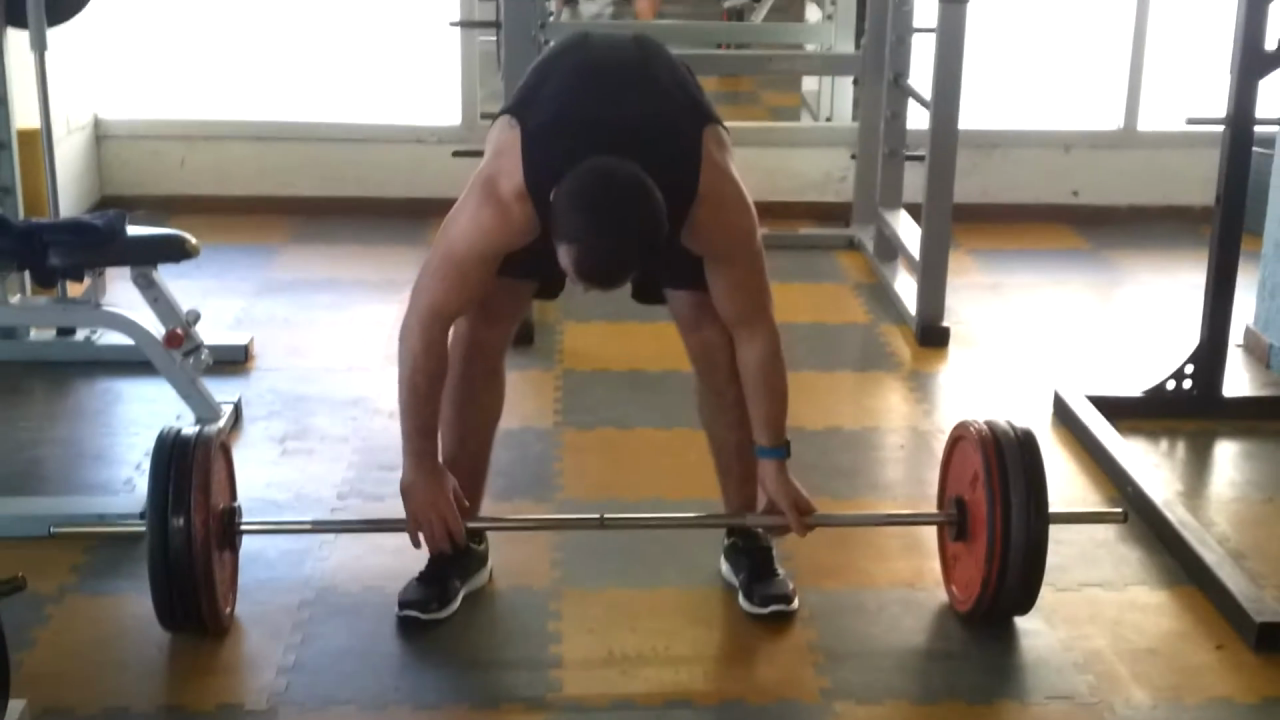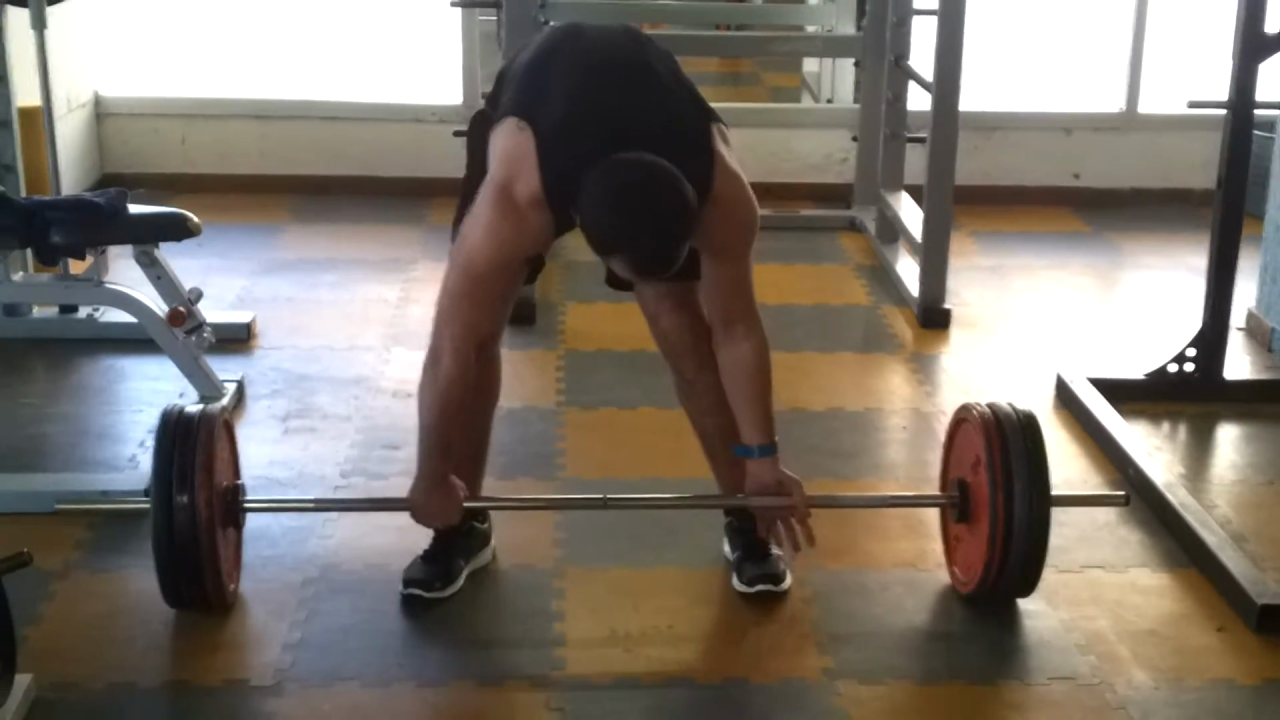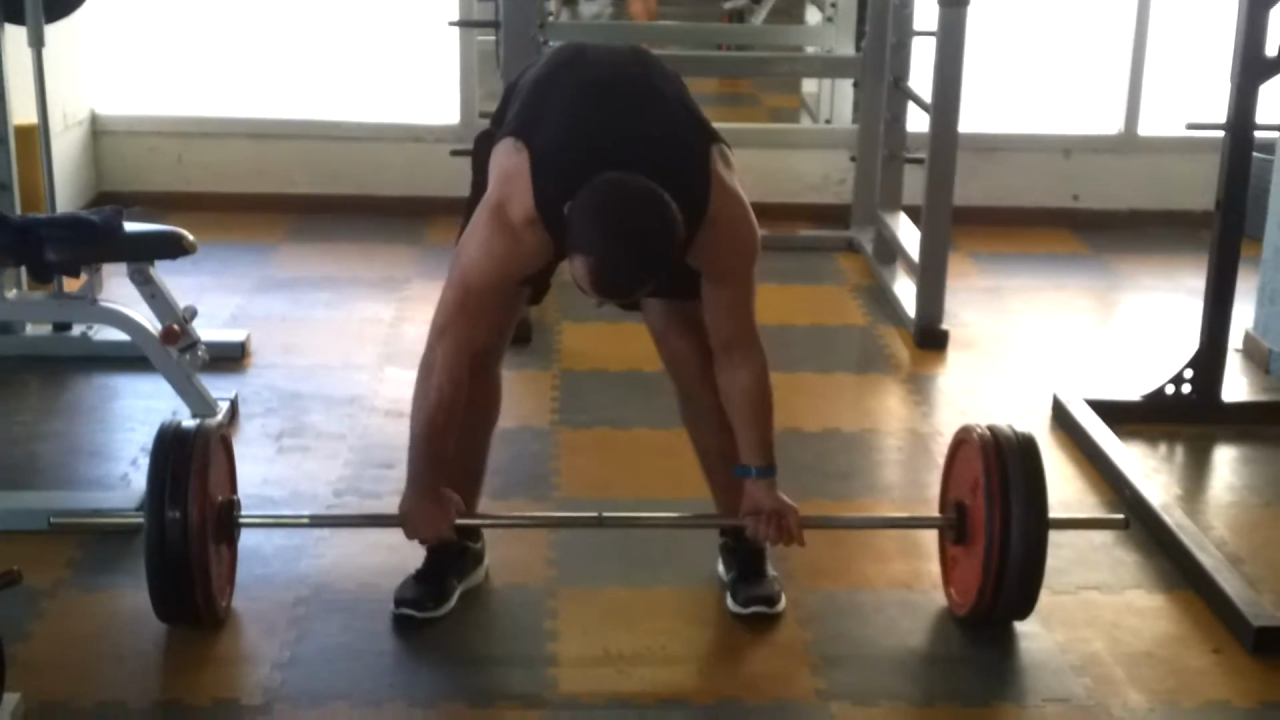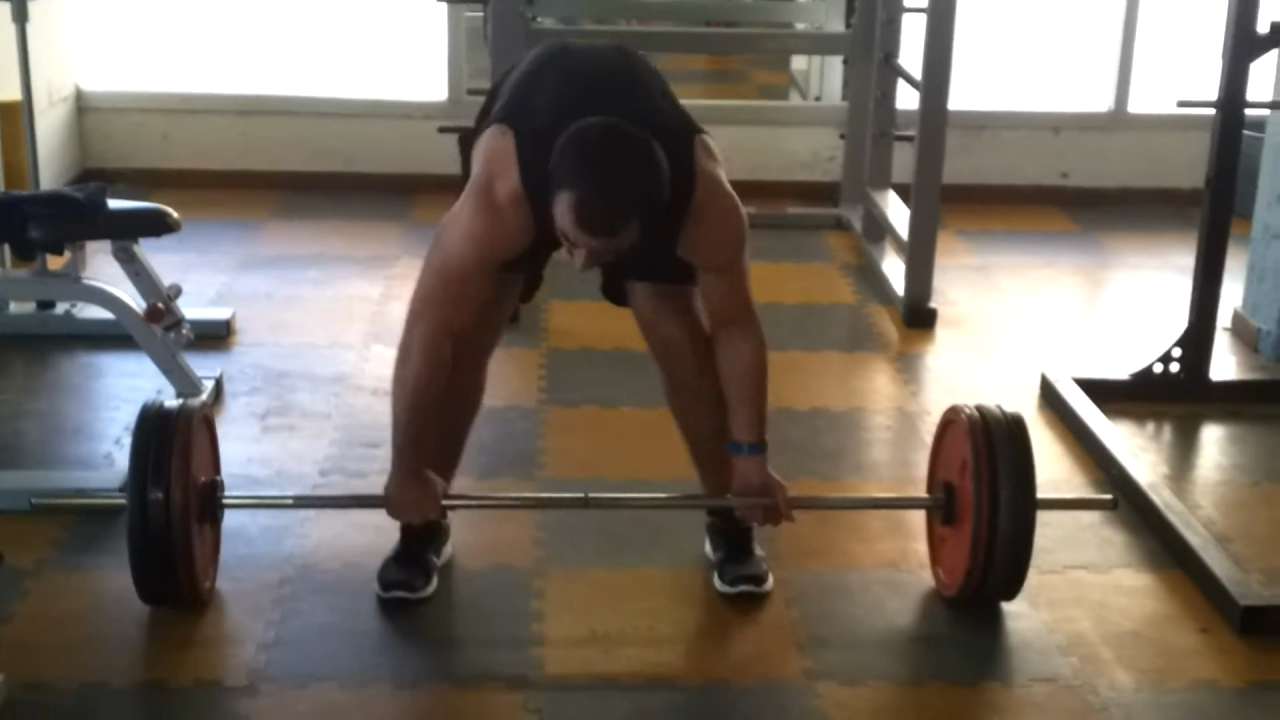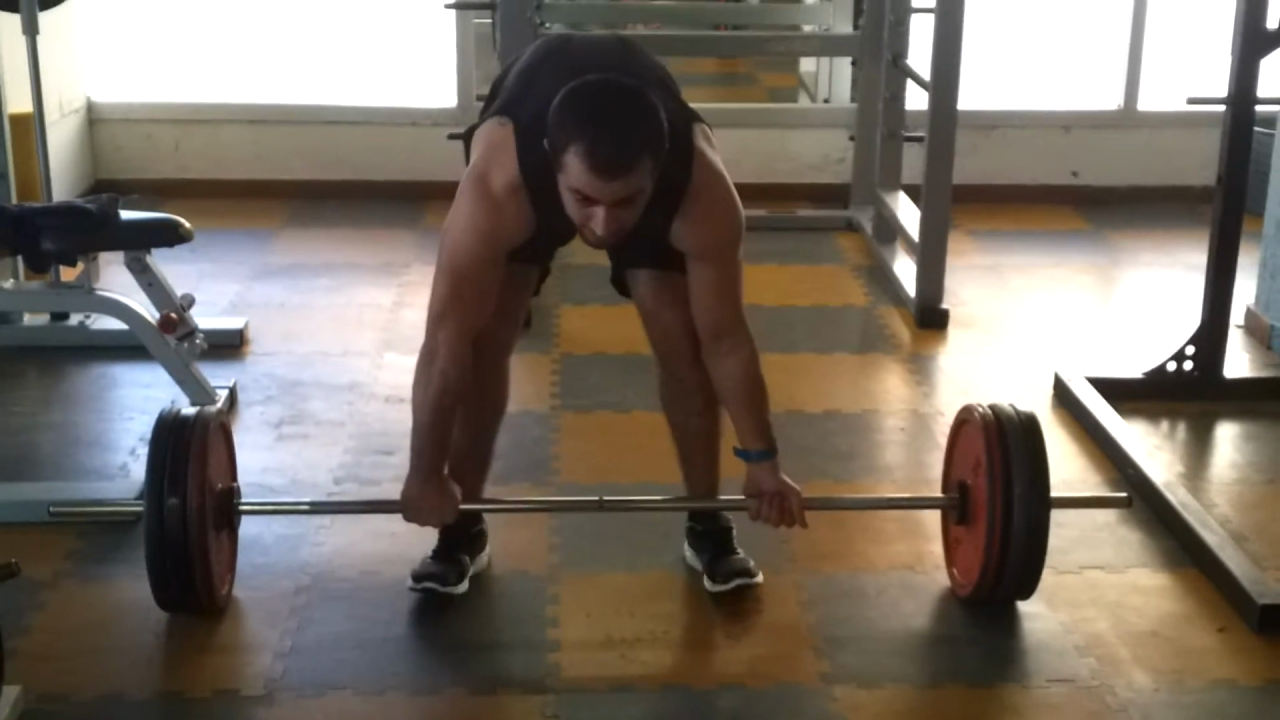
dt=1s
person 1, frame 1
left shoulder: (714, 202)
right shoulder: (501, 199)
left elbow: (752, 330)
right elbow: (425, 321)
left wrist: (773, 461)
right wrist: (421, 465)
left hip: (668, 138)
left knee: (715, 341)
right knee: (478, 332)
left ankle: (746, 540)
right ankle: (461, 545)
person 1, frame 2
left shoulder: (723, 195)
right shoulder: (515, 201)
left elbow: (734, 328)
right elbow: (454, 341)
left wrist: (762, 459)
right wrist: (433, 478)
left knee: (681, 322)
right knee: (479, 321)
left ankle: (742, 520)
right ankle: (464, 525)
person 1, frame 3
left shoulder: (721, 218)
right shoulder: (512, 218)
left elbow: (735, 350)
right elbow: (448, 353)
left wrist: (760, 479)
right wrist: (423, 489)
left knee: (691, 346)
right knee: (479, 341)
left ankle: (740, 543)
right ankle: (458, 546)
person 1, frame 4
left shoulder: (707, 204)
right shoulder: (497, 199)
left elbow: (734, 325)
right elbow: (427, 335)
left wrist: (750, 457)
right wrist: (407, 472)
left knee: (681, 338)
right knee: (466, 337)
left ankle: (726, 521)
right ankle: (425, 526)
person 1, frame 5
left shoulder: (704, 192)
right shoulder: (496, 185)
left elbow: (722, 338)
right elbow: (448, 340)
left wrist: (762, 461)
right wrist: (424, 475)
left knee: (678, 337)
right knee: (486, 338)
left ankle: (706, 520)
right ankle: (464, 529)
